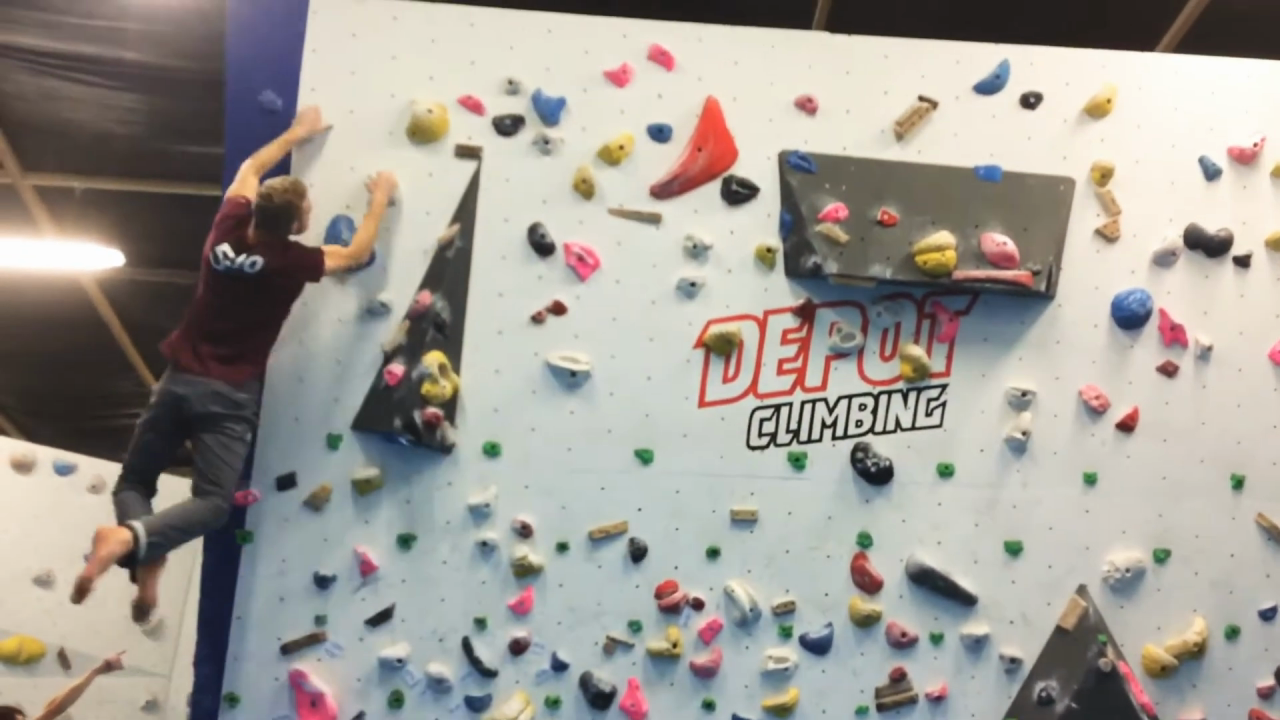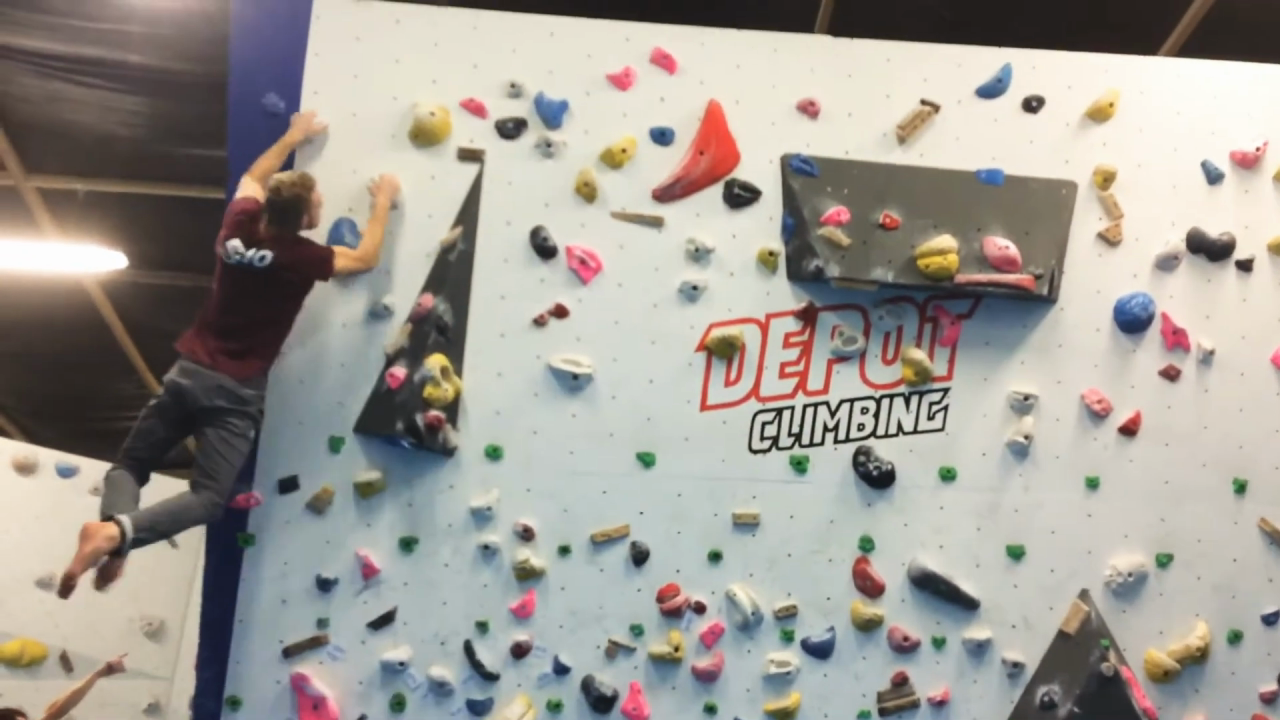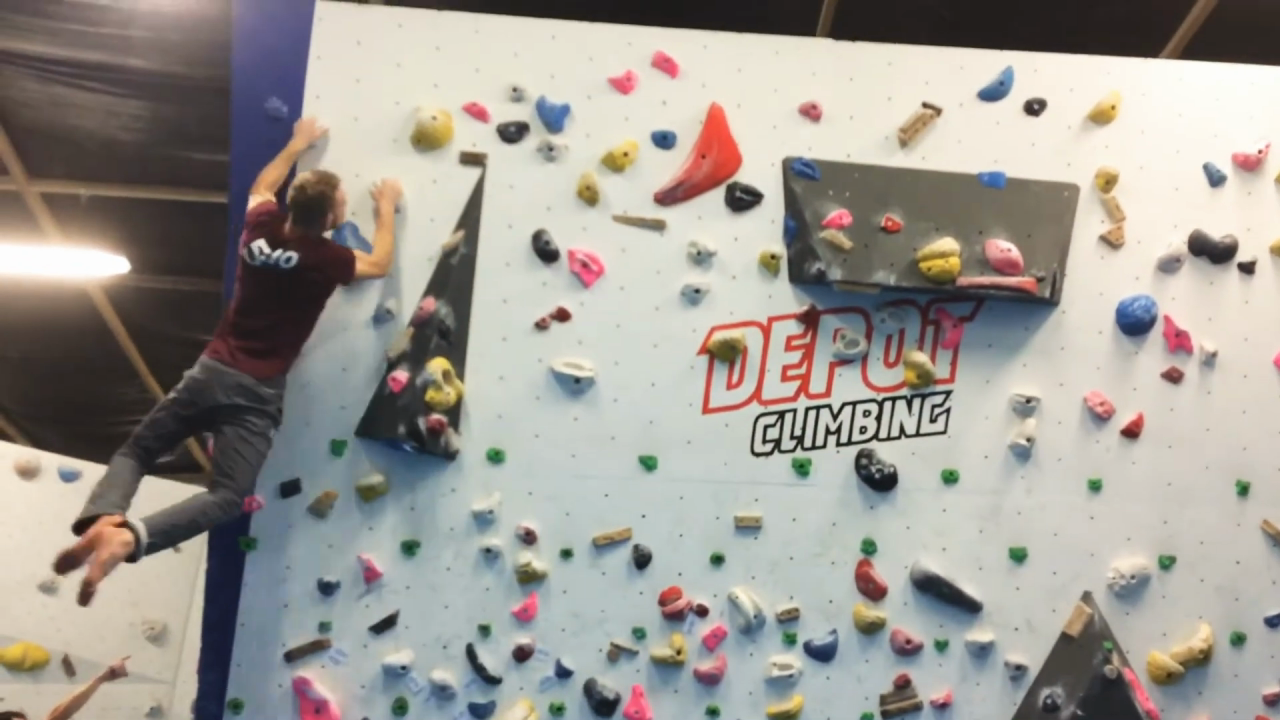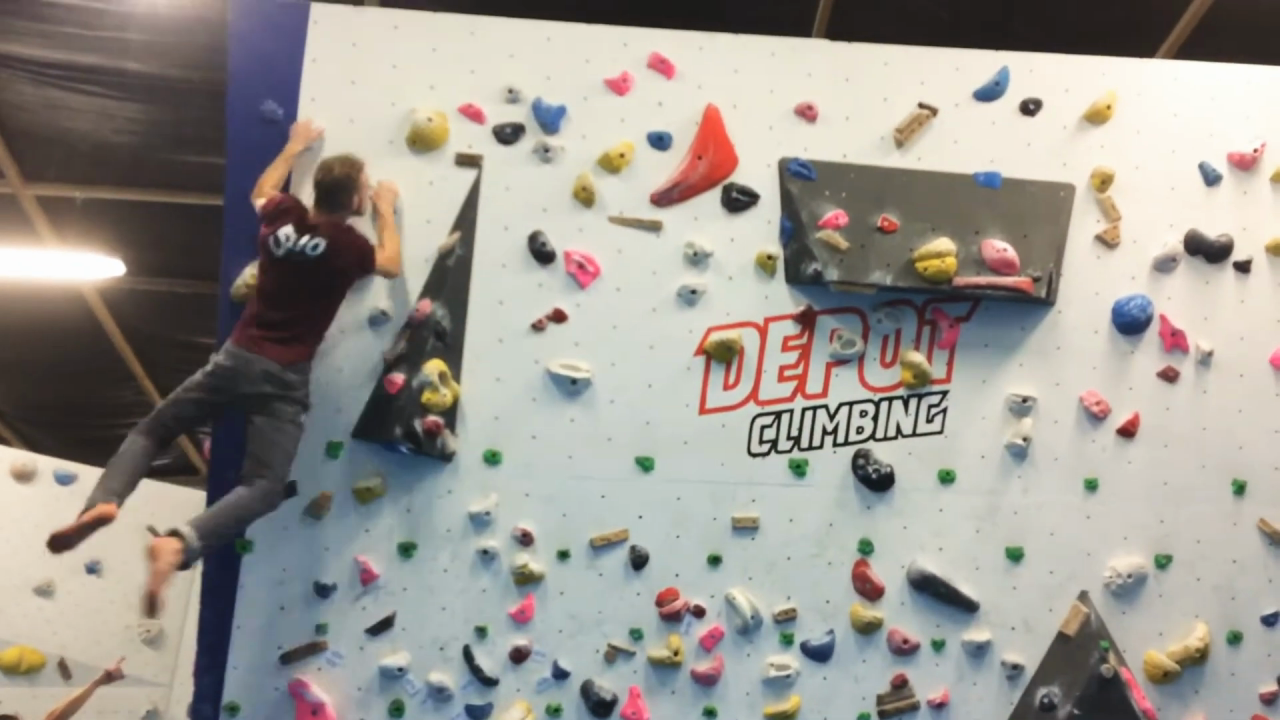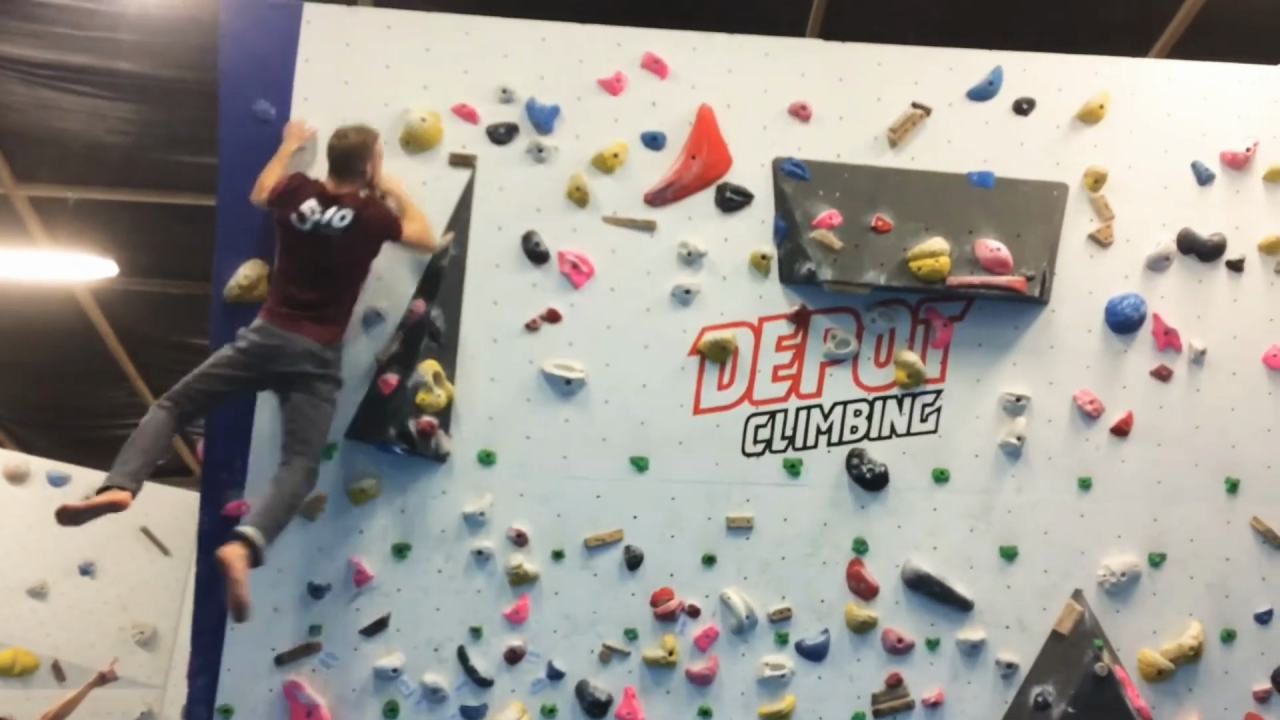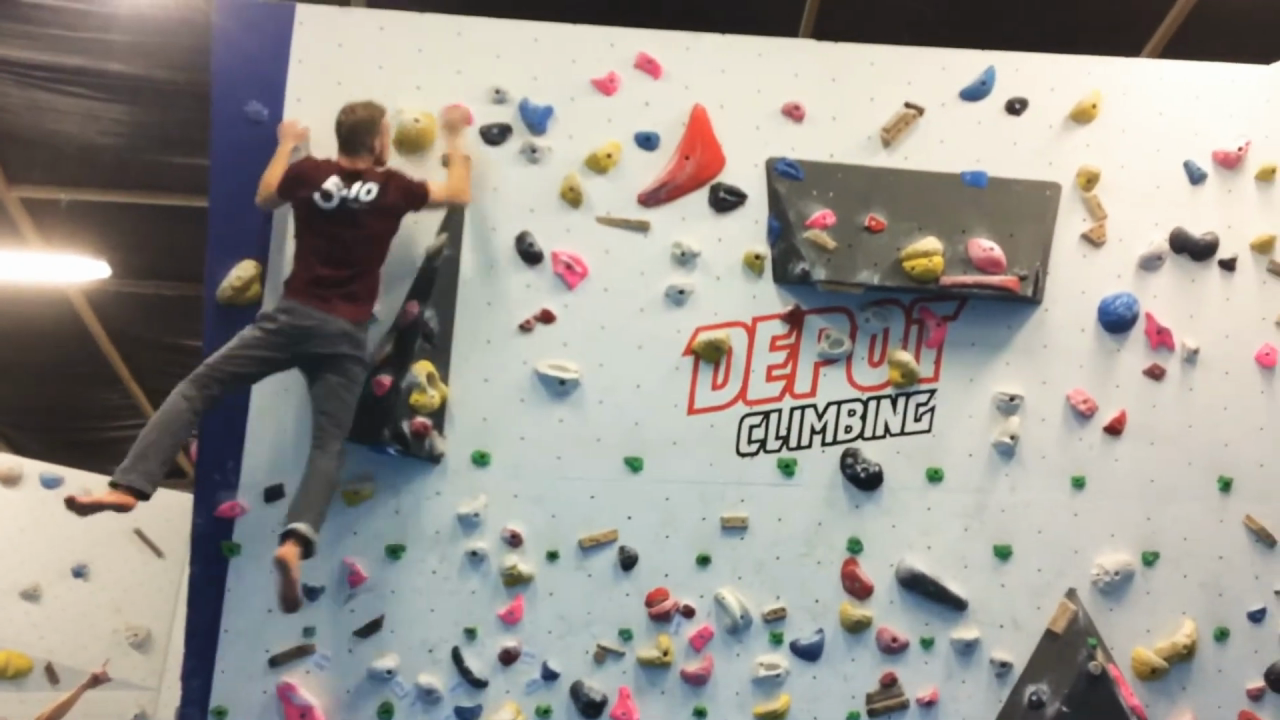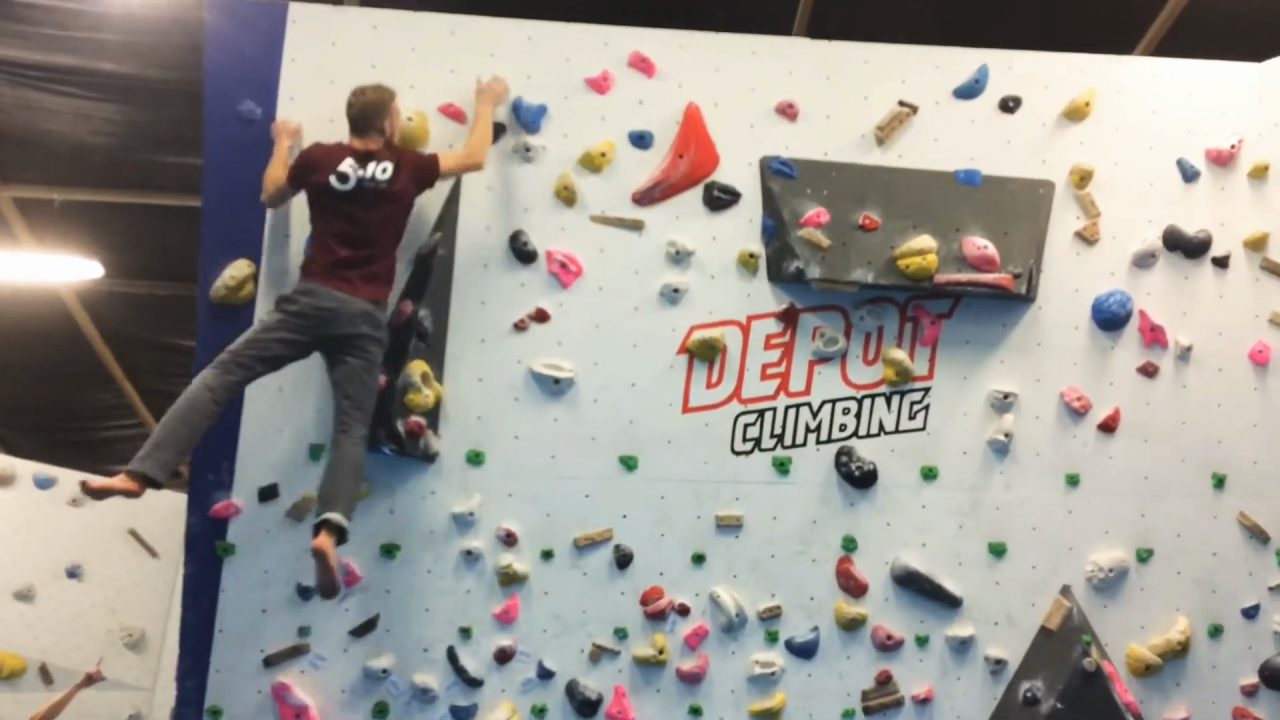
dt=0.1s
person 1, frame 1
left shoulder: (227, 228)
right shoulder: (293, 260)
left elbow: (250, 170)
right elbow: (358, 253)
left wrist: (296, 134)
right wrist: (379, 200)
left hip: (179, 384)
right hip: (229, 399)
left knee: (134, 482)
right knee: (212, 503)
left ankle: (145, 561)
right ankle: (127, 538)
person 1, frame 2
left shoulder: (239, 223)
right shoulder: (302, 257)
left elbow: (252, 177)
right elbow: (365, 257)
left wrist: (295, 137)
right wrist: (383, 204)
left hip: (187, 375)
right hip: (235, 390)
left knee: (130, 463)
right knee: (209, 496)
left ankle: (109, 522)
right ankle: (113, 532)
person 1, frame 3
left shoulder: (260, 226)
right shoulder: (325, 257)
left elbow: (261, 187)
right elbow: (380, 264)
left wrist: (297, 145)
right wrist: (386, 209)
left hip: (211, 374)
right hip: (257, 392)
left knee: (136, 451)
right knee: (226, 496)
left ankle: (101, 520)
right ankle: (126, 537)
person 1, frame 4
left shoulder: (280, 220)
right shoulder: (347, 244)
left elbow: (264, 193)
right elbow: (393, 265)
left wrist: (294, 147)
right wrist: (387, 212)
left hip: (236, 359)
right hip: (283, 378)
left knee: (150, 430)
right knee: (264, 486)
left ankle: (104, 502)
right ankle: (179, 544)
person 1, frame 5
left shoulder: (297, 192)
right shoulder: (372, 216)
left elbow: (261, 194)
right elbow: (429, 240)
left wrist: (290, 146)
right wrist: (400, 196)
left hip: (266, 339)
right hip: (315, 356)
left knee: (172, 406)
right knee: (299, 466)
left ankle: (118, 488)
right ankle: (242, 546)
person 1, frame 6
left shoulder: (309, 172)
right shoulder: (394, 189)
left elbow: (266, 195)
right elbow: (460, 193)
left wrist: (285, 146)
right wrist: (456, 138)
left hip: (292, 317)
right hip: (344, 334)
left knee: (195, 389)
right knee: (328, 447)
left ankle: (127, 485)
right ankle: (295, 543)
person 1, frame 7
left shoulder: (319, 159)
right shoulder: (407, 168)
left elbow: (271, 195)
right elbow: (475, 156)
left wrist: (282, 143)
right wrist: (487, 102)
left hip: (311, 299)
right hip: (363, 315)
left knee: (218, 377)
right knee: (352, 432)
left ankle: (141, 473)
right ankle: (329, 531)
